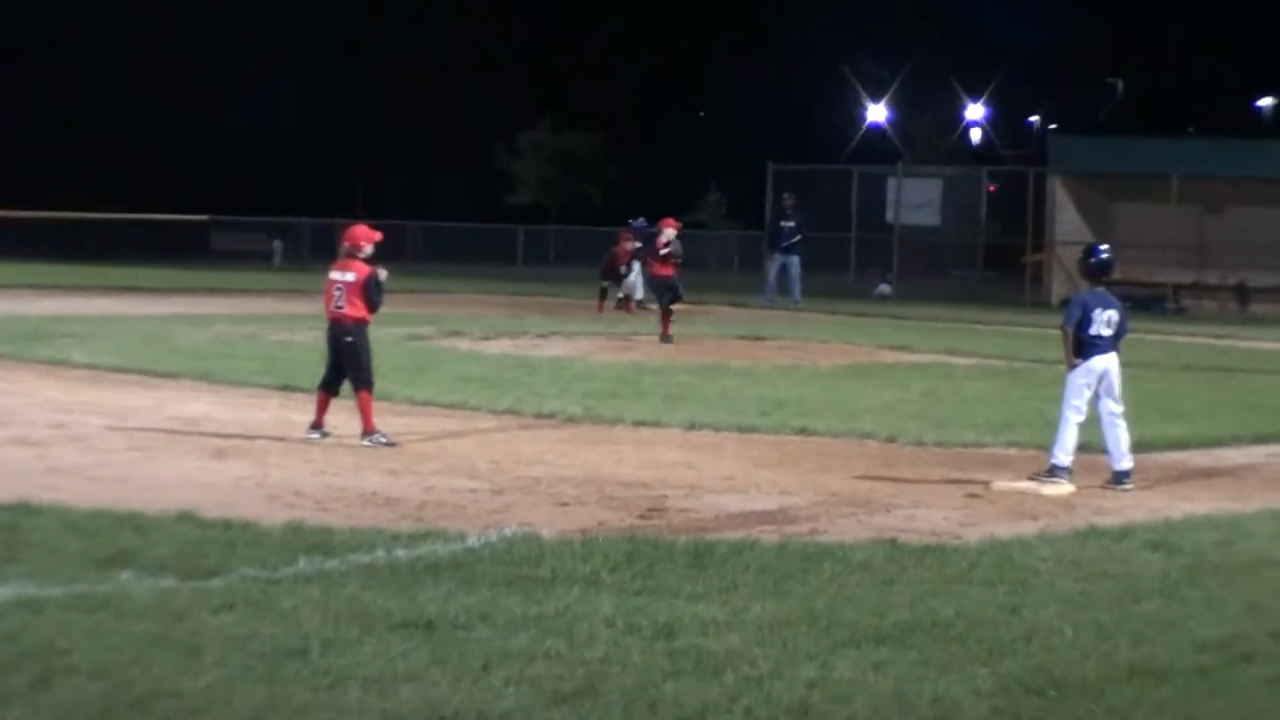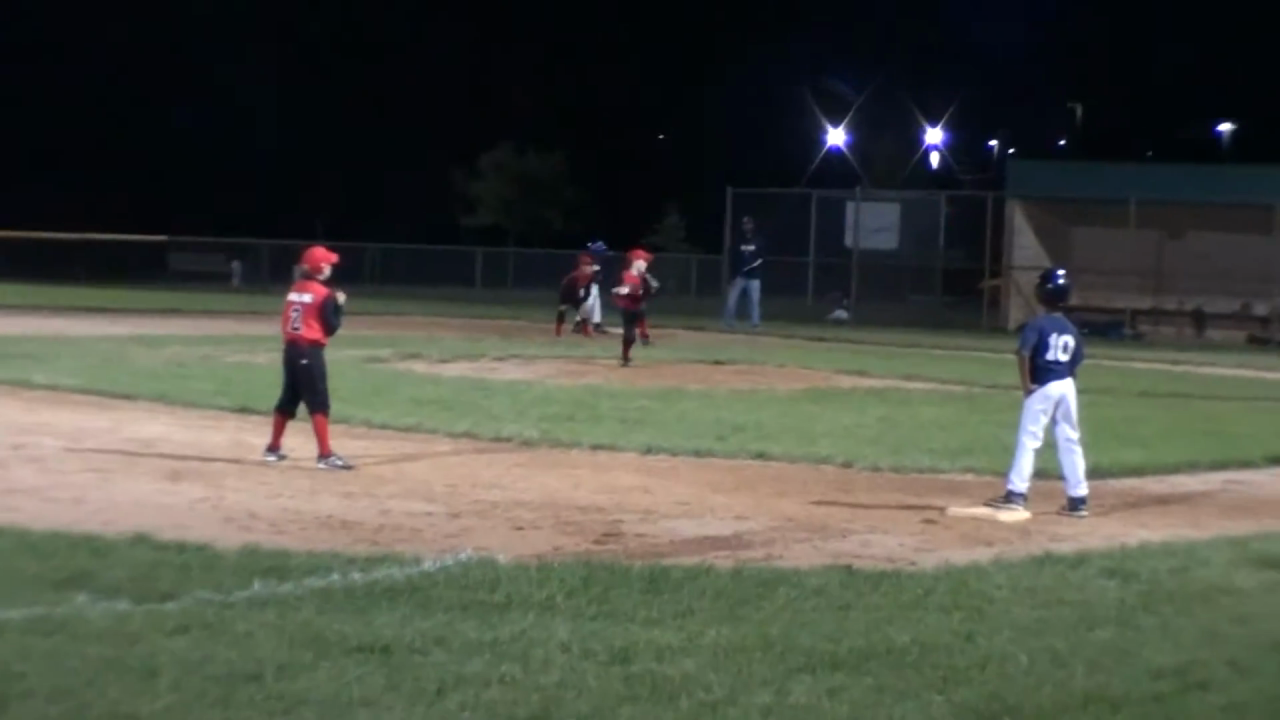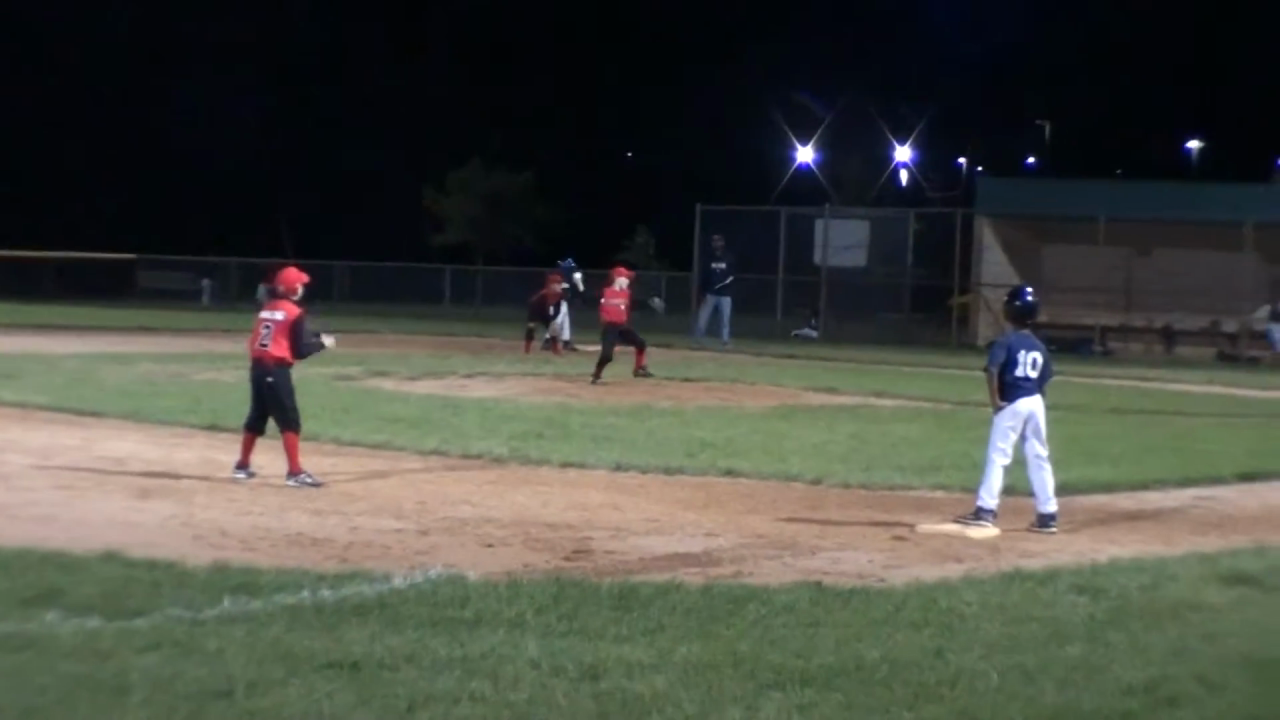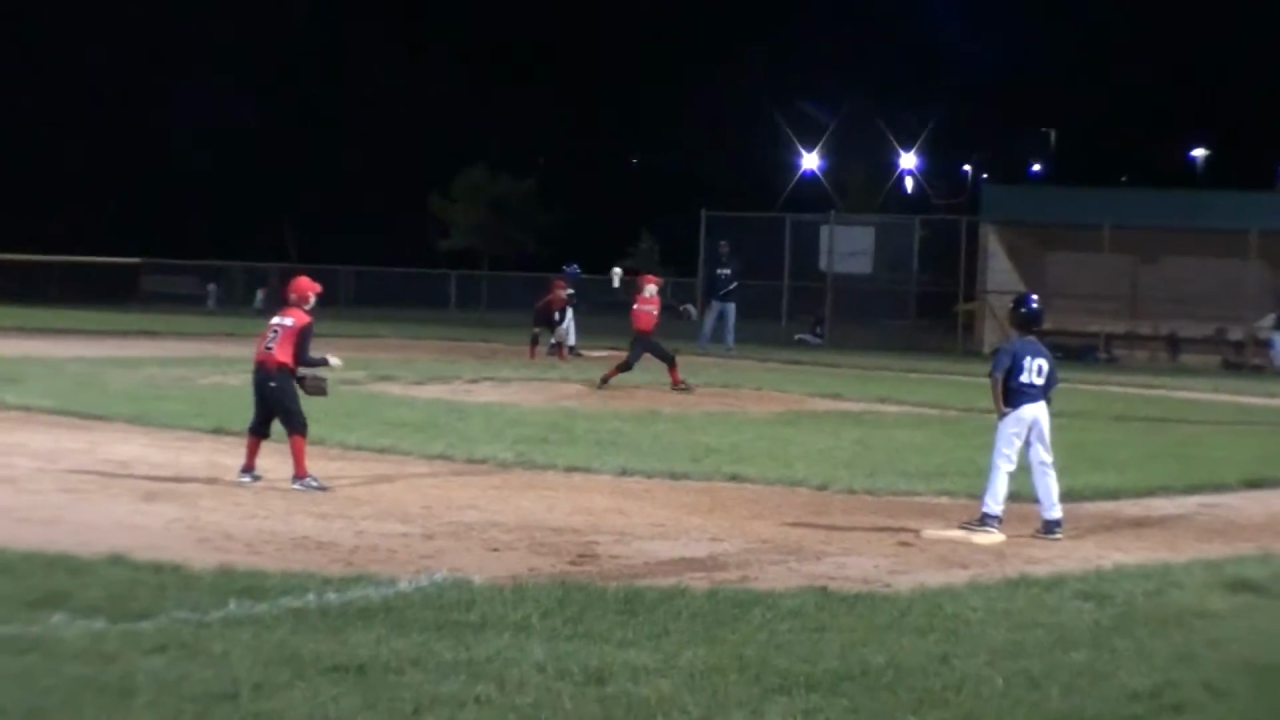
dt=0.2s
person 1, frame 1
left shoulder: (1081, 299)
right shoulder: (1115, 303)
left elbow: (1068, 329)
right elbow: (1118, 337)
left wrist: (1070, 359)
right wrist: (1107, 355)
left hip: (1086, 362)
right hip: (1110, 361)
left knee: (1072, 414)
right knee: (1114, 416)
left ankle: (1060, 467)
right ankle: (1122, 472)
person 1, frame 2
left shoulder: (1037, 324)
right shoulder: (1071, 329)
left elbow: (1024, 354)
right elbow: (1075, 363)
left wrist: (1026, 384)
right wrist: (1064, 381)
left hip: (1043, 388)
right hip: (1067, 387)
left knee: (1028, 440)
right knee: (1070, 442)
left ankle: (1016, 494)
right ankle: (1078, 499)
person 1, frame 3
left shoulder: (1005, 341)
right shoulder: (1039, 346)
left elbow: (992, 371)
right elbow: (1044, 380)
left wrist: (995, 401)
right wrist: (1033, 398)
left hip: (1012, 405)
right hip: (1035, 404)
left knee: (997, 456)
right knee: (1039, 458)
left ankle: (985, 510)
right ankle: (1048, 515)
person 1, frame 4
left shoulder: (1010, 348)
right shoulder: (1044, 352)
left elbow: (997, 377)
right elbow: (1049, 387)
left wrist: (999, 406)
right wrist: (1039, 406)
left hip: (1016, 411)
right hip: (1039, 410)
left knee: (1002, 463)
right knee: (1043, 465)
left ankle: (991, 516)
right ankle: (1052, 521)
person 2, frame 1
left shoulder: (336, 267)
right shoulder: (366, 272)
right elbow: (373, 306)
right wrist: (380, 282)
left hip: (335, 328)
right hip: (354, 330)
left knee: (332, 376)
right knee: (362, 380)
left ankle: (316, 426)
right ankle: (369, 432)
person 2, frame 2
left shoulder: (294, 289)
right shoulder: (324, 294)
right elbow: (330, 328)
right wrist: (339, 305)
left hip: (291, 349)
right hip: (310, 352)
left knee: (288, 399)
right knee: (319, 403)
left ankle: (273, 448)
right ankle: (325, 455)
person 2, frame 3
left shoulder: (267, 308)
right shoulder: (295, 313)
right elbow: (299, 350)
right wrist: (322, 343)
left hip: (257, 367)
right hip: (275, 370)
left knee: (256, 416)
right knee: (289, 420)
left ankle: (242, 466)
right ankle: (295, 473)
person 2, frame 4
left shoulder: (280, 316)
right shoulder: (305, 321)
right elbow: (300, 358)
left wrist: (297, 377)
right wrist: (326, 361)
left hip: (261, 372)
right hip: (278, 375)
left knee: (261, 421)
right knee: (296, 424)
left ankle: (248, 469)
right ankle: (301, 476)
